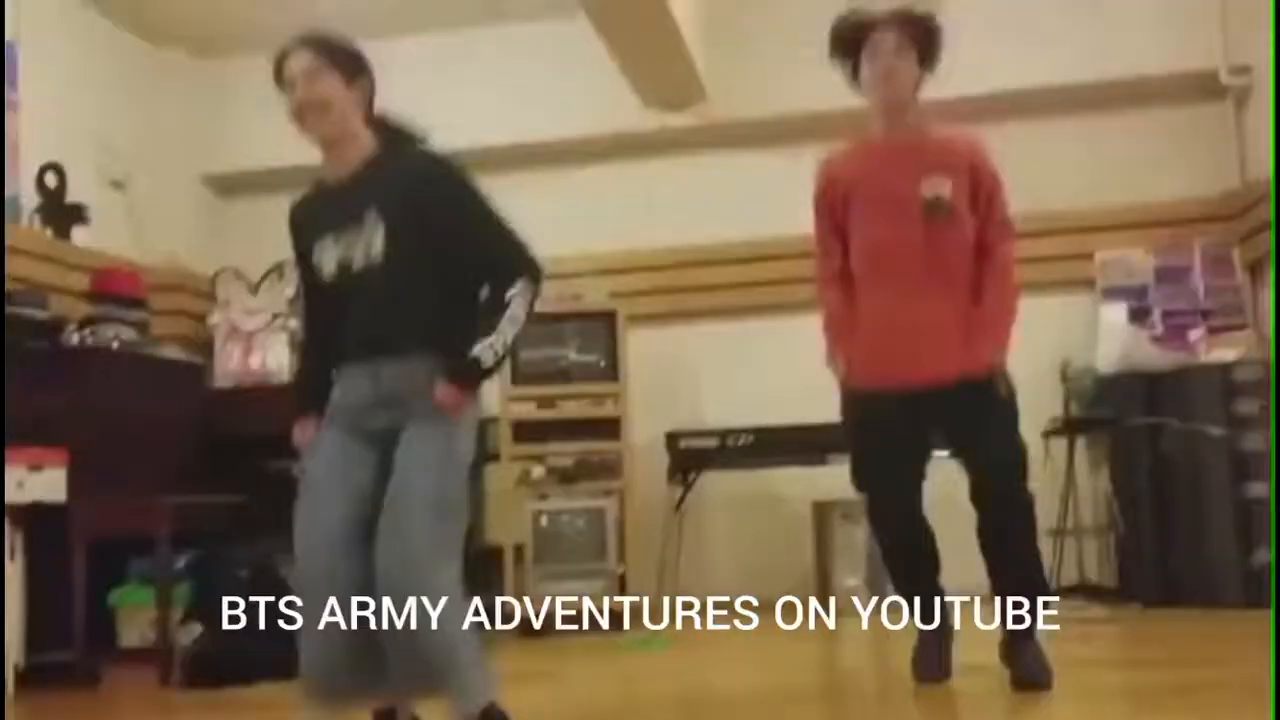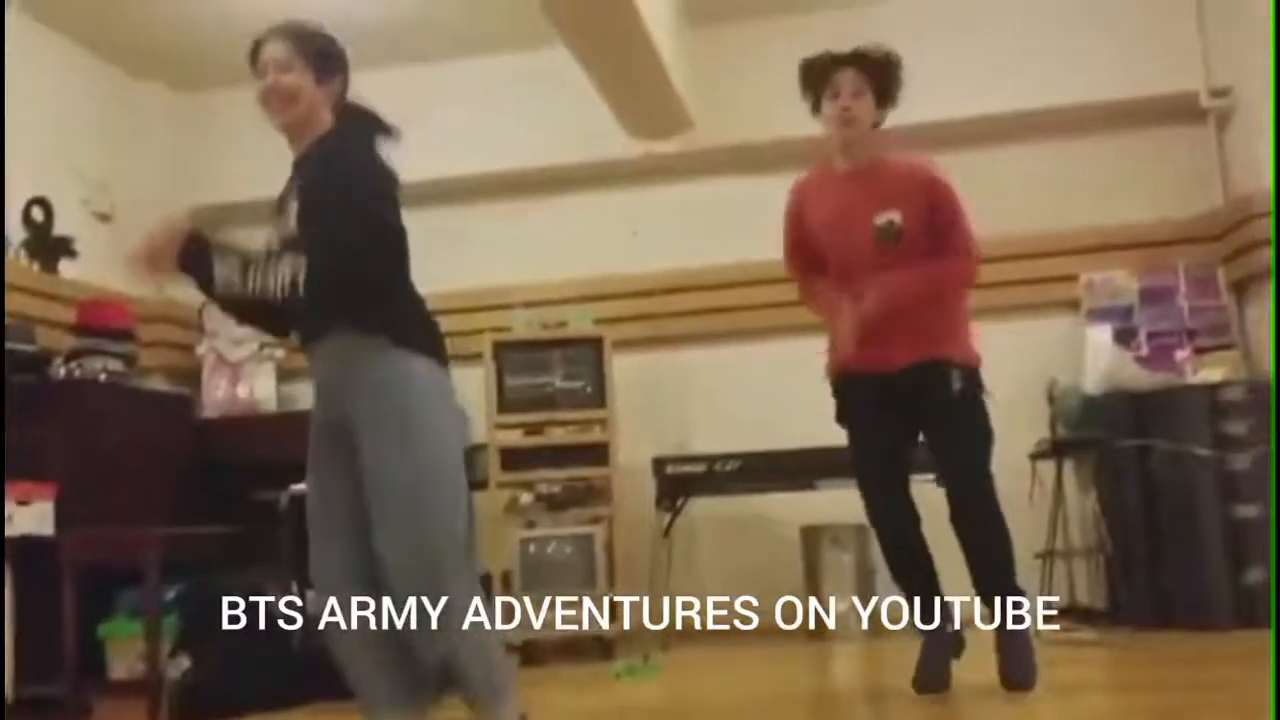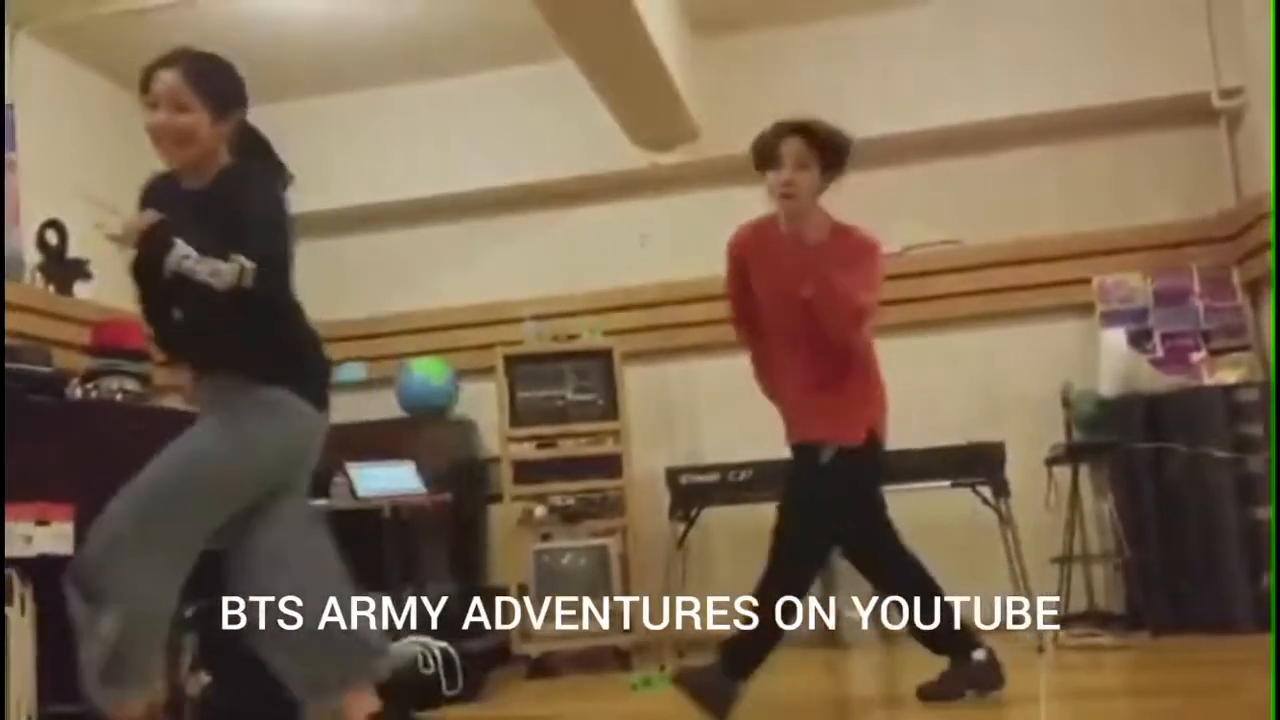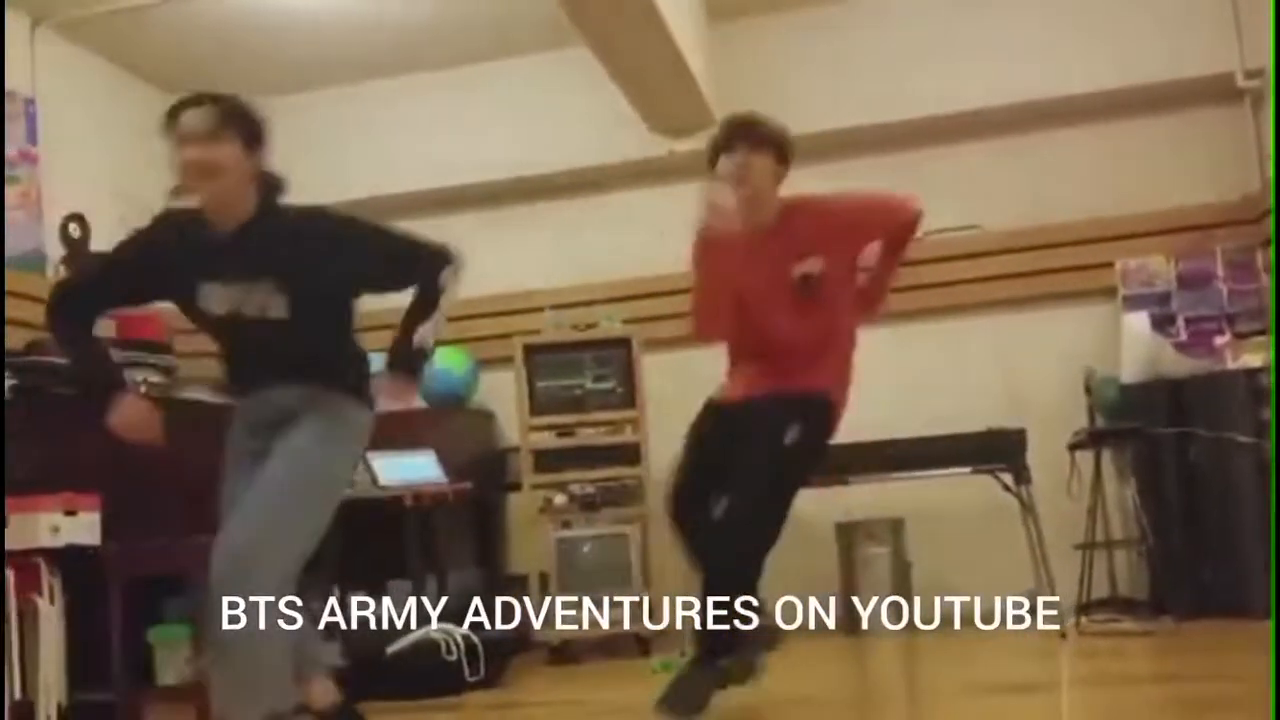
dt=0.5s
person 1, frame 1
left shoulder: (425, 178)
right shoulder: (308, 215)
left elbow: (519, 272)
left wrist: (470, 370)
right wrist: (308, 406)
left hip: (431, 393)
right hip: (352, 401)
left knee: (413, 573)
right knee: (321, 576)
person 1, frame 2
left shoulder: (345, 160)
right shoulder: (308, 184)
left elbow: (308, 276)
right elbow: (283, 312)
left wrist: (194, 253)
right wrist: (193, 260)
left hip: (395, 369)
right hip: (338, 380)
left knee: (425, 569)
right knee: (346, 583)
person 1, frame 3
left shoulder: (249, 194)
right shoulder: (165, 194)
left elbow: (250, 277)
left wrist: (162, 243)
left hip: (273, 401)
right hip: (240, 397)
left knee: (121, 546)
right knee: (274, 578)
person 1, frame 4
left shoulder: (310, 234)
right shoulder: (170, 241)
left elbow: (439, 265)
right elbow: (67, 305)
left wrist: (406, 359)
right wrist: (113, 392)
left hip: (328, 410)
right hip: (255, 414)
left knee: (245, 567)
right knee: (244, 573)
person 2, frame 1
left shoulder: (966, 156)
right shoulder: (838, 171)
left elbow: (997, 260)
right elbow: (831, 275)
left wrist: (988, 344)
right wrist: (846, 353)
left hip: (966, 368)
right hip: (879, 377)
left knee: (1005, 497)
right knee: (892, 510)
left ankle: (1021, 634)
right ankle: (932, 627)
person 2, frame 2
left shoulder: (918, 180)
right shoulder: (806, 196)
left elbow: (961, 263)
left wrist: (888, 293)
right wrist: (838, 308)
left hip: (938, 358)
right hip: (864, 372)
left knee: (971, 500)
right knee: (886, 509)
left ankle: (1012, 630)
right ankle: (938, 633)
person 2, frame 3
left shoulder: (853, 246)
right shoulder: (747, 245)
left elbow: (851, 326)
left wrist: (821, 255)
right wrist: (777, 385)
left hip: (847, 419)
right hip: (806, 419)
left knee: (797, 540)
right knee: (877, 554)
right ankle: (968, 652)
person 2, frame 4
left shoulder: (826, 219)
right shoulder: (719, 243)
left elbow: (904, 215)
right elbow: (710, 326)
left wrist: (872, 283)
right wrist: (716, 240)
left hip: (808, 390)
right hip: (746, 389)
left knee: (746, 517)
right knee: (690, 503)
left ankle: (714, 655)
right ankle: (742, 630)
